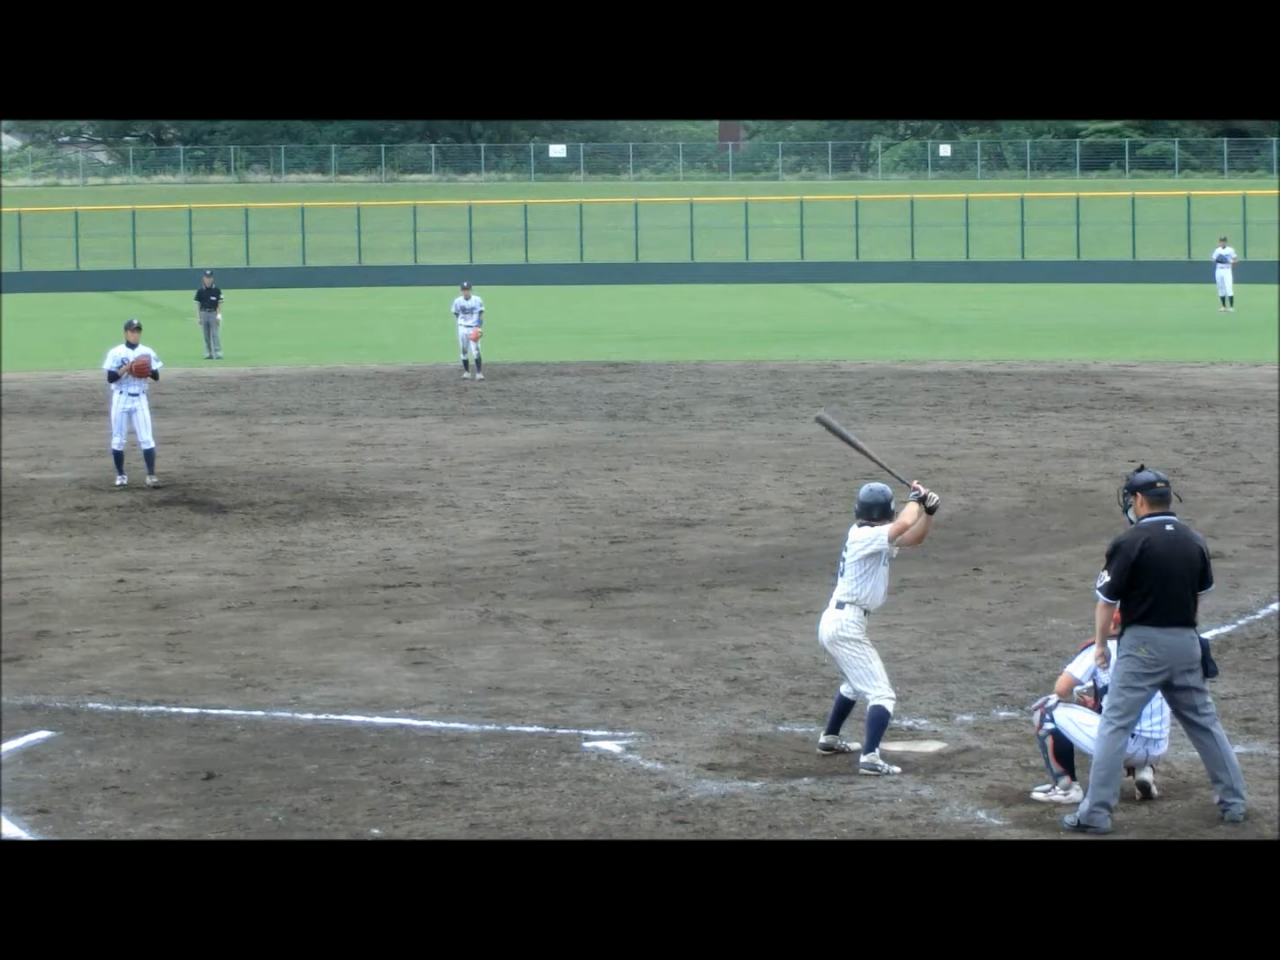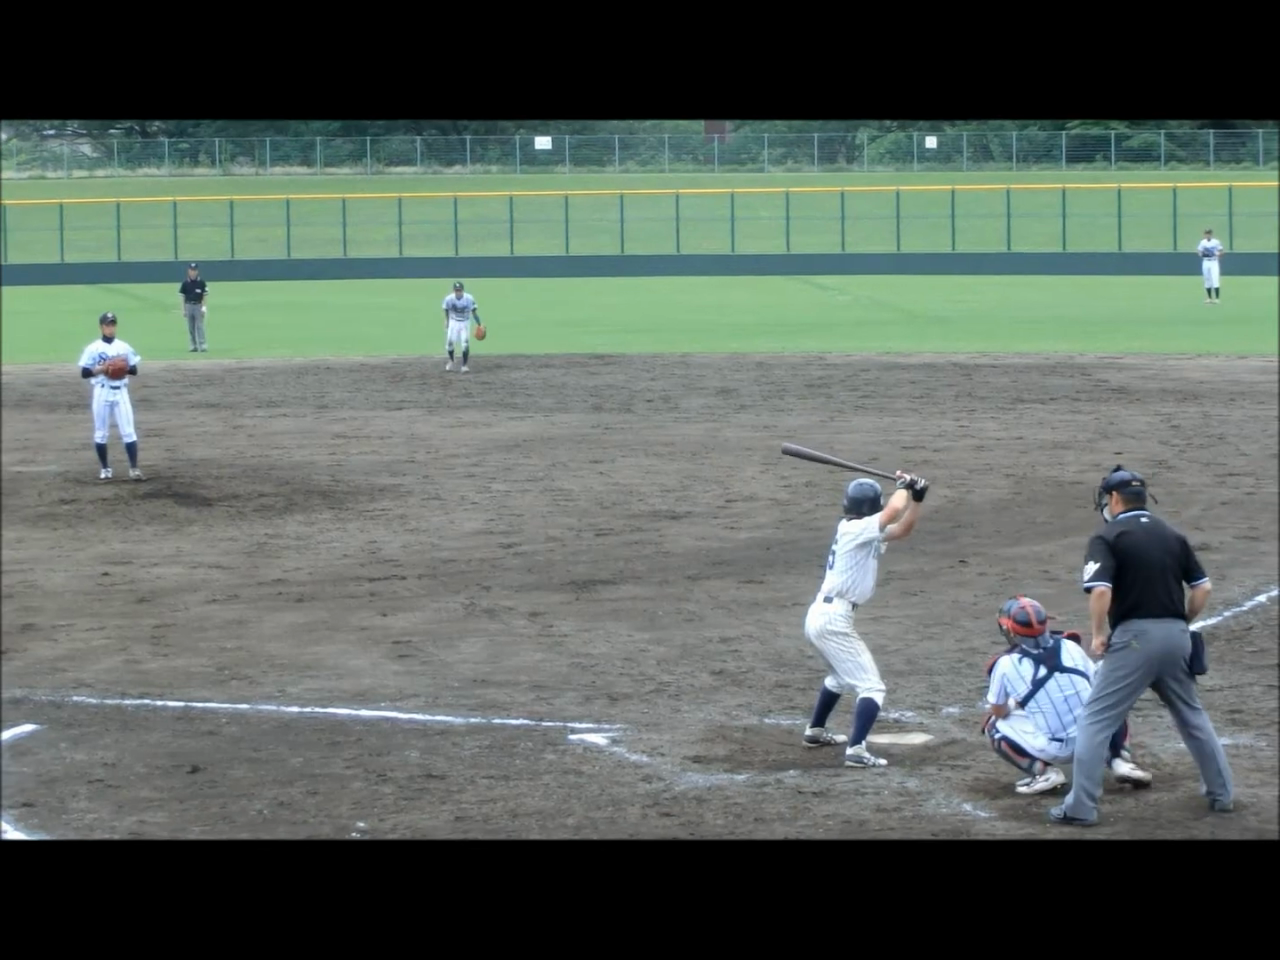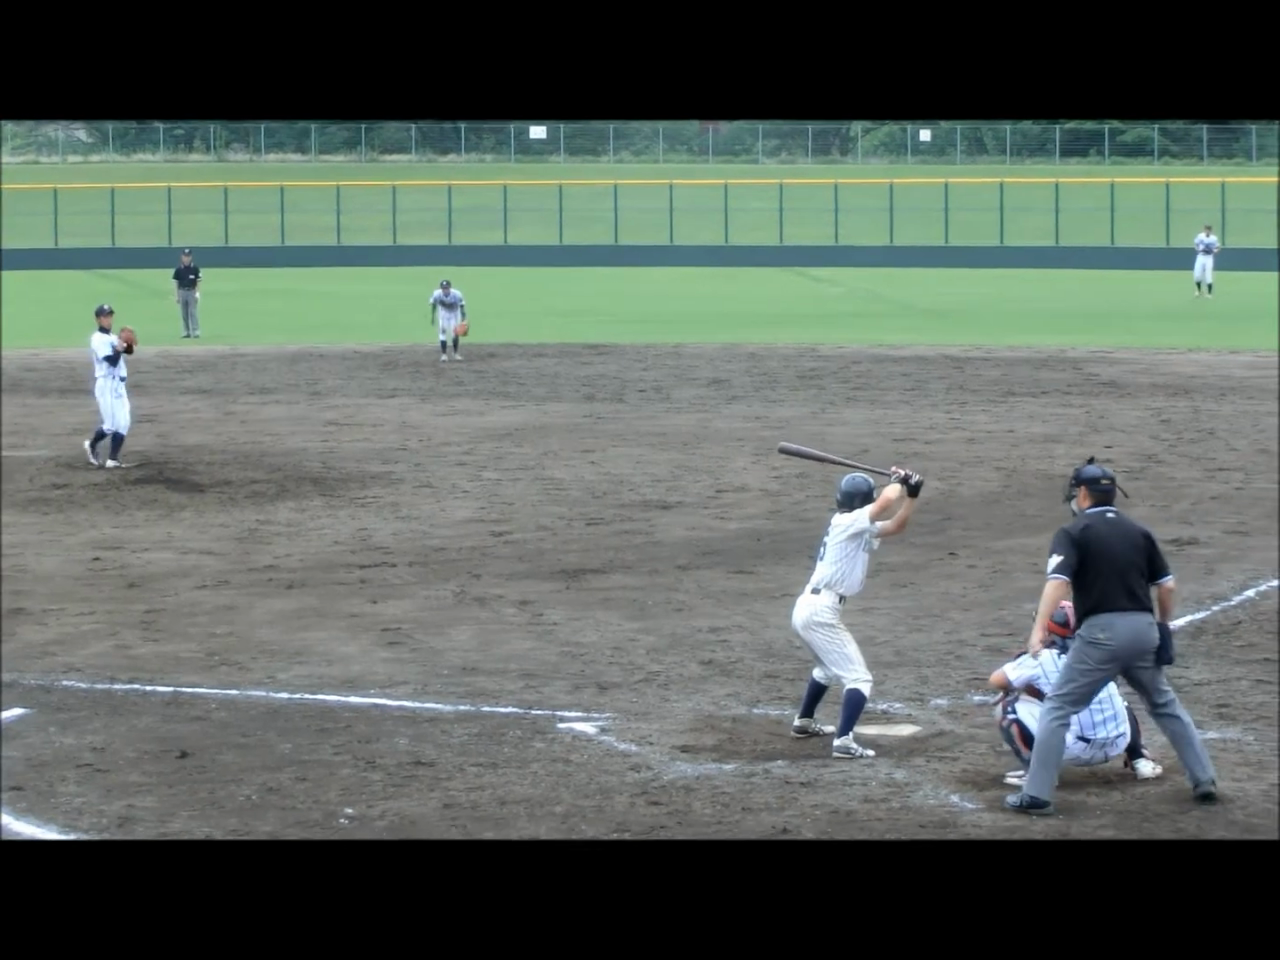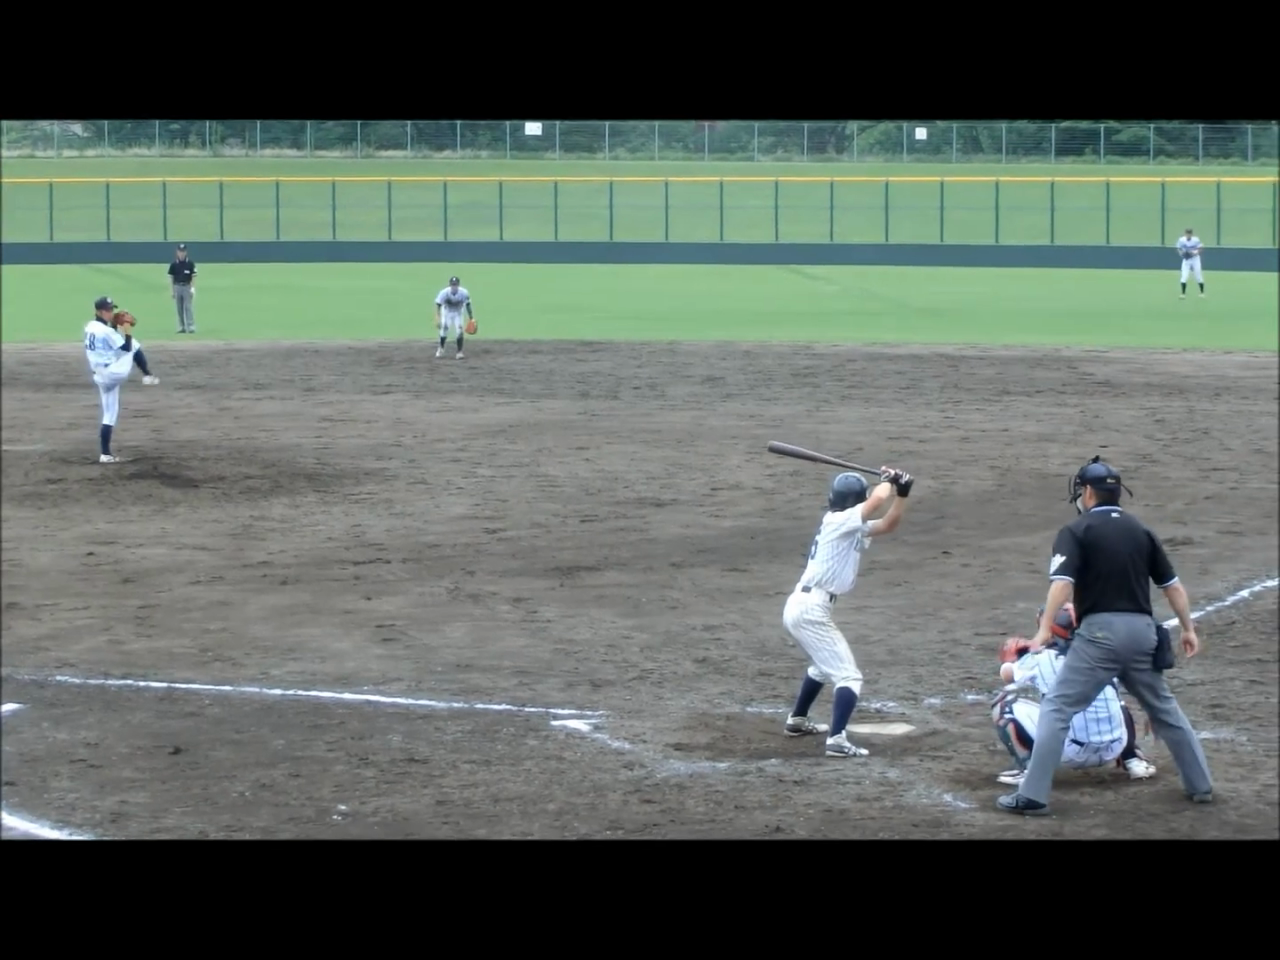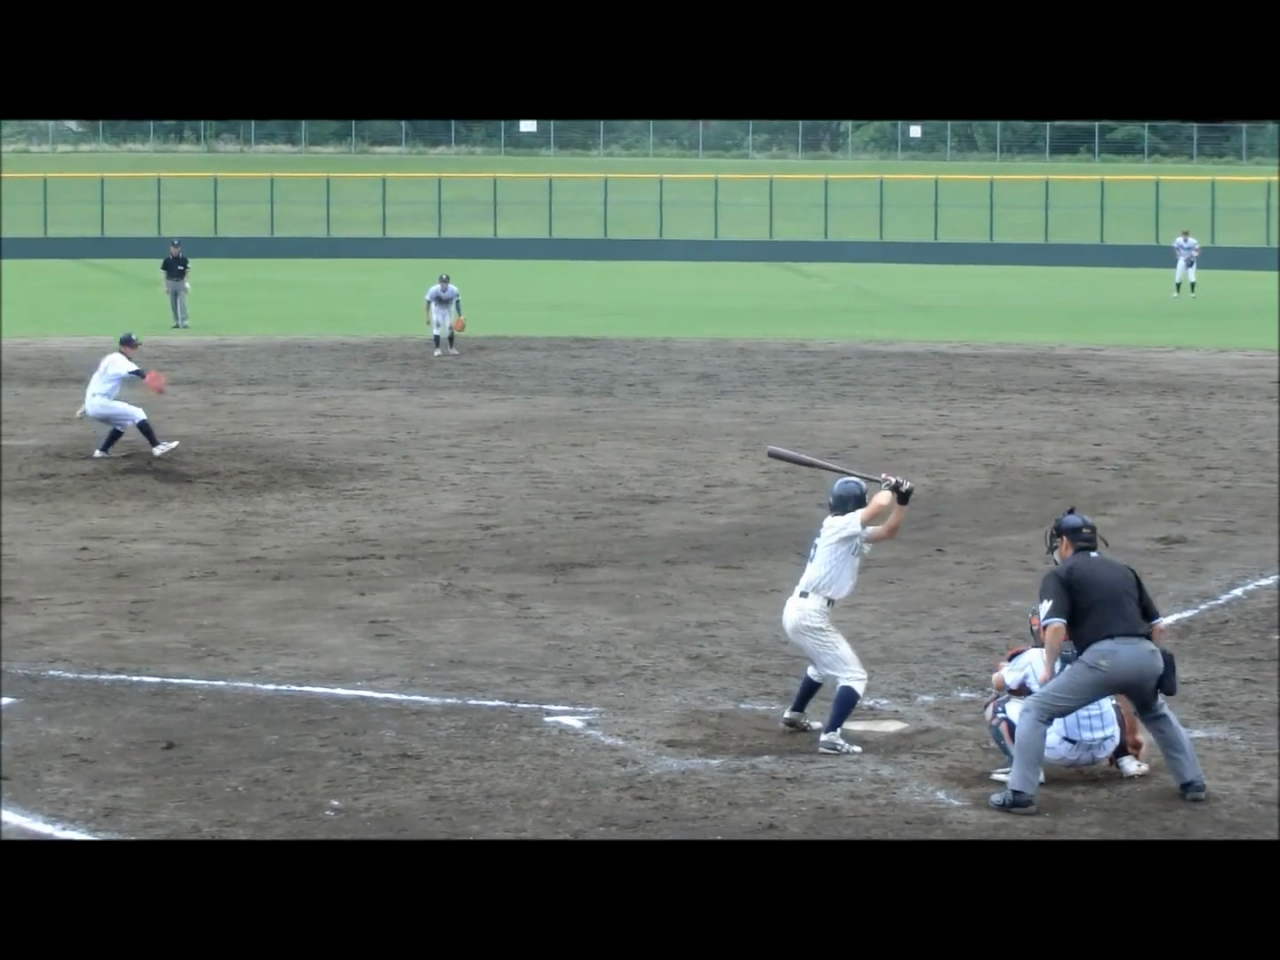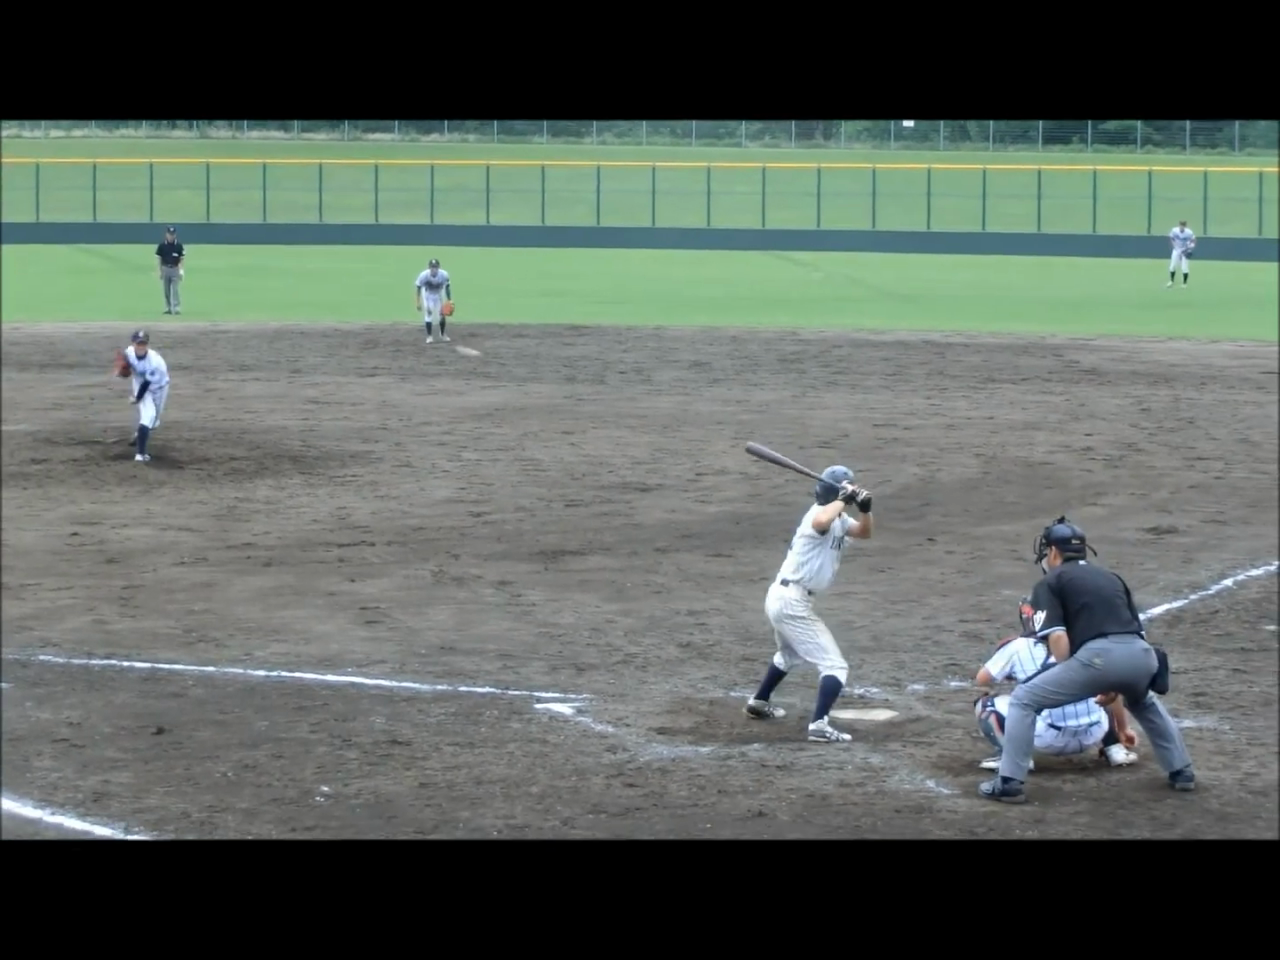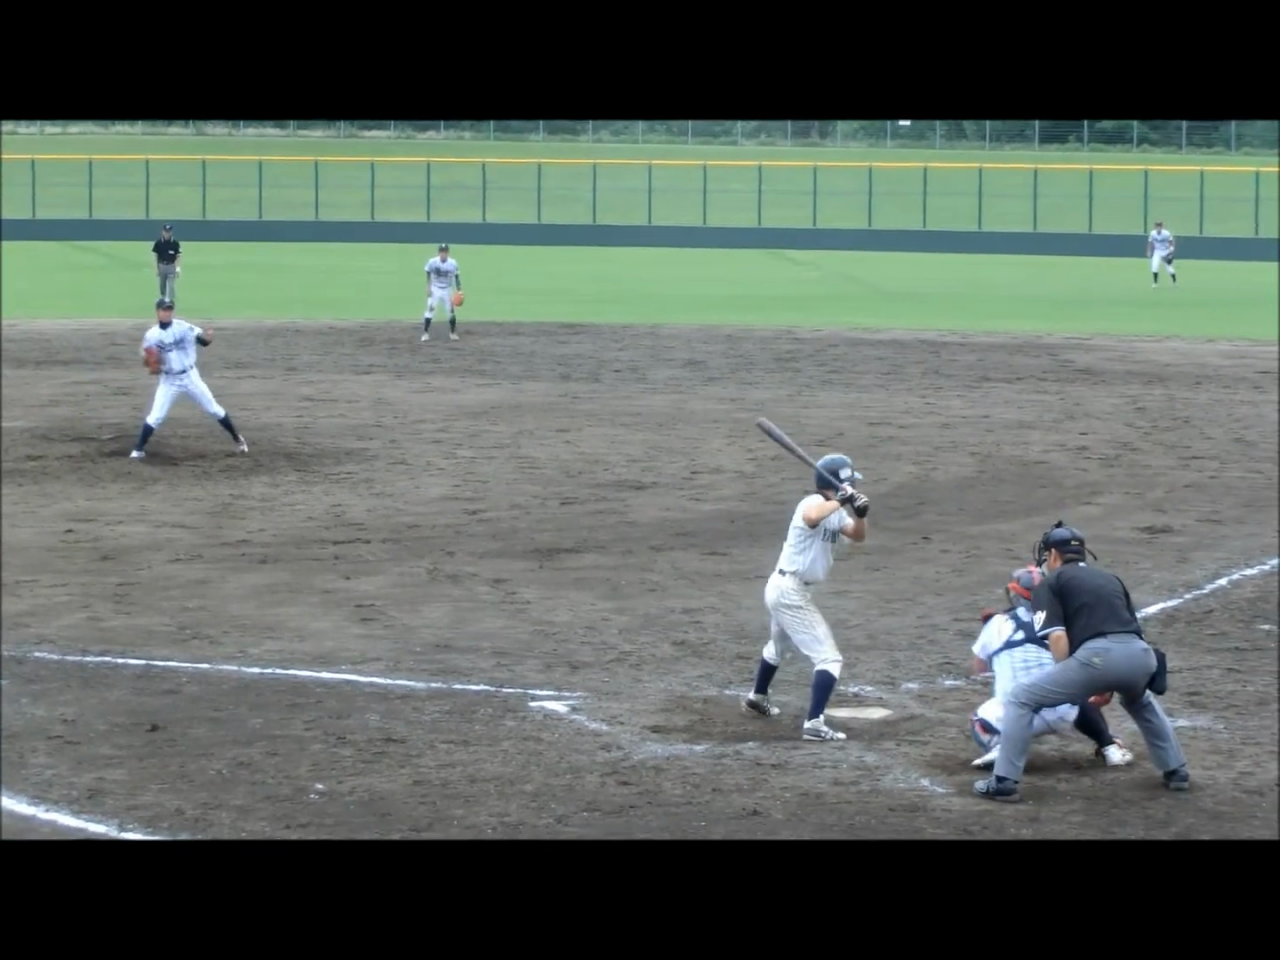
dt=0.7s
person 1, frame 1
left shoulder: (1129, 542)
right shoulder: (1195, 541)
left elbow: (1107, 601)
right elbow: (1200, 595)
left wrist: (1100, 643)
left hip: (1143, 644)
right hip: (1186, 643)
left knee: (1115, 726)
right knee: (1205, 723)
left ankle: (1095, 814)
right ankle: (1234, 802)
person 1, frame 2
left shoulder: (1108, 537)
right shoulder: (1173, 535)
left elbow: (1100, 590)
right elbow: (1202, 588)
left wrist: (1098, 634)
left hip: (1134, 638)
right hip: (1176, 637)
left knee: (1096, 721)
right knee: (1192, 718)
left ankle: (1080, 807)
right ankle: (1222, 793)
person 1, frame 3
left shoulder: (1073, 532)
right shoulder: (1139, 531)
left elbow: (1057, 582)
right elbow: (1167, 585)
left wrist: (1039, 628)
right wrist: (1161, 623)
left hip: (1100, 632)
right hip: (1143, 630)
left knee: (1057, 708)
right knee: (1165, 706)
left ankle: (1036, 795)
right ankle: (1203, 778)
person 1, frame 4
left shoulder: (1076, 531)
right shoulder: (1142, 532)
left elbow: (1062, 583)
right elbow: (1173, 586)
left wrist: (1044, 629)
right wrist: (1188, 629)
left hip: (1100, 632)
right hip: (1142, 631)
left knee: (1057, 709)
right knee: (1164, 710)
left ankle: (1033, 795)
right ankle: (1200, 785)
person 1, frame 5
left shoulder: (1059, 574)
right shoulder: (1124, 570)
left elbow: (1055, 626)
right elbow: (1156, 625)
left wrist: (1048, 668)
left hip: (1102, 658)
right hip: (1145, 656)
left knee: (1035, 710)
right knee: (1155, 712)
left ankle: (1020, 793)
right ankle: (1193, 781)
person 1, frame 6
left shoulder: (1050, 583)
right shoulder: (1111, 577)
left elbow: (1057, 637)
left wrist: (1068, 681)
left hip: (1098, 656)
right hip: (1141, 656)
left knee: (1023, 699)
right knee: (1144, 703)
left ankle: (1009, 782)
right ankle: (1181, 771)
person 1, frame 7
left shoulder: (1049, 583)
right shoulder: (1111, 579)
left elbow: (1057, 637)
left wrist: (1067, 682)
right wrist: (1109, 684)
left hip: (1098, 656)
right hip: (1140, 655)
left knee: (1020, 699)
right knee: (1140, 702)
left ankle: (1004, 782)
right ankle: (1176, 771)
person 2, frame 1
left shoulder: (868, 534)
right shoulder: (866, 536)
left elbow: (914, 537)
right elbow: (904, 524)
left wrist: (928, 511)
right wrist: (915, 498)
left hip: (836, 621)
right hip: (846, 625)
left knee: (856, 682)
right knee: (881, 693)
left ankle: (829, 739)
right ankle: (870, 758)
person 2, frame 2
left shoulder: (854, 529)
right shoulder: (857, 529)
left elbow: (902, 529)
right elbow: (894, 510)
left wrist: (916, 497)
right wrist: (902, 486)
left hip: (820, 616)
right hip: (833, 620)
left knee: (841, 676)
right knee: (872, 687)
left ankle: (815, 731)
right ankle: (856, 750)
person 2, frame 3
left shoulder: (859, 527)
right shoulder: (848, 522)
left elbow: (895, 526)
right elbow: (887, 501)
left wrist: (912, 494)
right wrist: (897, 481)
left hip: (809, 608)
right hip: (820, 612)
left knee: (829, 667)
right knee: (858, 678)
left ankle: (804, 722)
right ankle: (843, 741)
person 2, frame 4
left shoulder: (852, 526)
right shoulder: (840, 521)
left elbow: (887, 525)
right elbow: (878, 499)
left wrist: (902, 493)
right wrist: (887, 479)
left hip: (801, 606)
right hip: (811, 610)
left knee: (824, 665)
right knee: (849, 676)
left ankle: (797, 720)
right ankle: (837, 739)
person 2, frame 5
left shoulder: (850, 530)
right shoulder: (840, 525)
left elbow: (887, 531)
right elbow: (878, 506)
left wrist: (902, 500)
right wrist: (888, 487)
left hip: (800, 610)
right hip: (810, 614)
left knee: (825, 664)
right knee: (854, 676)
left ankle: (795, 715)
right ankle: (831, 737)
person 2, frame 6
left shoulder: (836, 517)
right shoulder: (819, 515)
left elbow: (865, 532)
right elbow: (821, 522)
left wrist: (864, 508)
right wrist: (844, 499)
left hip: (784, 598)
right hip: (792, 601)
left knee: (790, 655)
right knee: (834, 665)
left ankle: (759, 702)
right ankle: (819, 725)
person 2, frame 7
left shoulder: (832, 510)
right shoulder: (812, 503)
left elbow: (858, 536)
right elbow: (811, 517)
left wrist: (860, 513)
right wrist: (840, 501)
left hip: (784, 589)
right hip: (790, 591)
left knee: (778, 646)
right knee: (828, 657)
left ankle: (757, 697)
right ankle: (814, 723)
